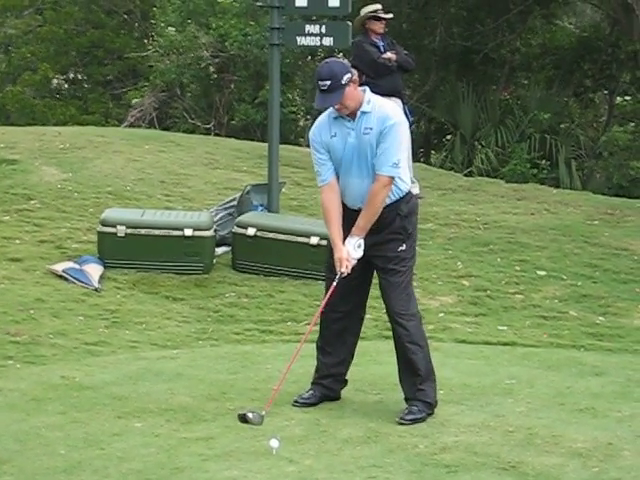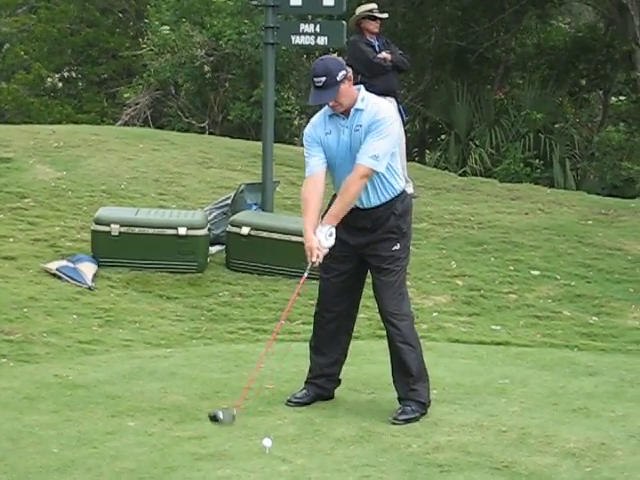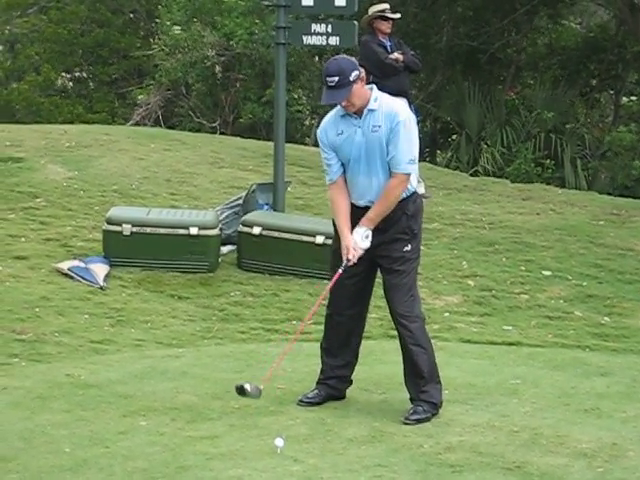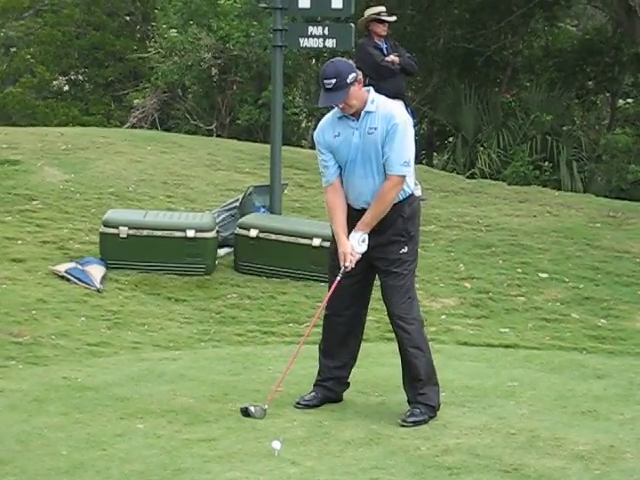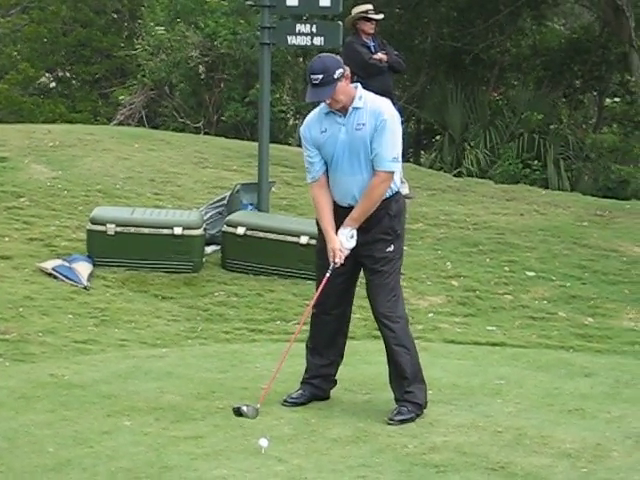
dt=0.5s
person 1, frame 1
left shoulder: (389, 117)
right shoulder: (321, 129)
left elbow: (383, 183)
right elbow: (329, 188)
left wrist: (357, 237)
right wrist: (338, 244)
left hip: (392, 217)
right hip: (351, 216)
left knee: (401, 307)
right knee: (338, 306)
left ankle: (421, 395)
right ankle: (327, 382)
person 1, frame 2
left shoulder: (381, 114)
right shoulder: (317, 127)
left elbow: (362, 176)
right elbow: (314, 181)
left wrist: (328, 223)
right wrist: (310, 231)
left hip: (387, 216)
right hip: (345, 218)
left knee: (393, 307)
right knee: (331, 305)
left ankle: (415, 394)
right ankle: (321, 382)
person 1, frame 3
left shoulder: (396, 114)
right shoulder: (329, 127)
left elbow: (400, 178)
right elbow: (337, 185)
left wrist: (366, 227)
right wrist: (346, 235)
left hip: (397, 217)
right hip: (354, 216)
left knee: (404, 307)
right knee: (343, 306)
left ankle: (426, 395)
right ankle: (333, 382)
person 1, frame 4
left shoulder: (393, 116)
right shoulder: (326, 129)
left elbow: (395, 180)
right elbow: (333, 187)
left wrist: (361, 232)
right wrist: (342, 240)
left hip: (395, 219)
right hip: (353, 217)
left knee: (402, 309)
right knee: (340, 307)
left ankle: (424, 397)
right ankle: (330, 384)
person 1, frame 5
left shoulder: (380, 112)
right shoulder: (312, 124)
left elbow: (384, 176)
right elbow: (318, 183)
left wrist: (351, 227)
right wrist: (331, 235)
left hip: (381, 216)
right hip: (338, 216)
left knee: (387, 307)
right knee: (327, 306)
left ankle: (411, 395)
right ankle: (317, 382)
person 2, frame 1
left shoulder: (389, 41)
right shoulder: (360, 43)
left elbow: (410, 63)
right elbow: (376, 65)
left wrist: (395, 58)
right wrist: (398, 63)
left hip: (396, 100)
left ankle: (409, 183)
person 2, frame 2
left shoulder: (384, 41)
right shoulder: (355, 43)
left elbow: (406, 63)
right elbow: (373, 66)
left wrist: (390, 58)
right wrist: (391, 63)
left hip: (390, 99)
left knee: (398, 143)
left ankle: (404, 185)
person 2, frame 3
left shoulder: (396, 42)
right shoulder: (367, 43)
left elbow: (417, 64)
right elbow: (385, 66)
left wrist: (402, 58)
right wrist: (403, 64)
left hip: (403, 100)
left ankle: (415, 184)
person 2, frame 4
left shoulder: (393, 44)
right shoulder: (364, 46)
left elbow: (413, 66)
right elbow: (381, 69)
left wrist: (398, 60)
right wrist: (391, 64)
left hip: (399, 103)
person 2, frame 5
left shoulder: (380, 42)
right shoulder: (351, 44)
left elbow: (401, 65)
right elbow: (369, 67)
left wrist: (385, 58)
right wrist: (387, 64)
left hip: (387, 101)
left ankle: (399, 185)
